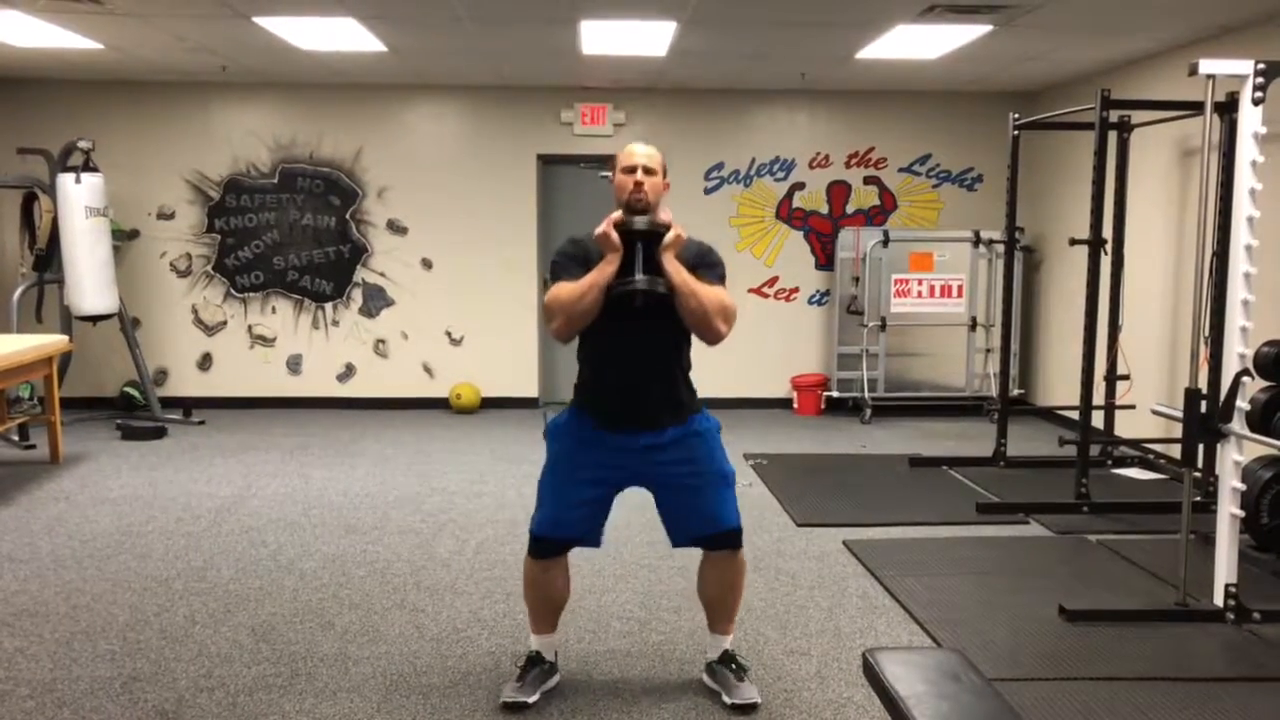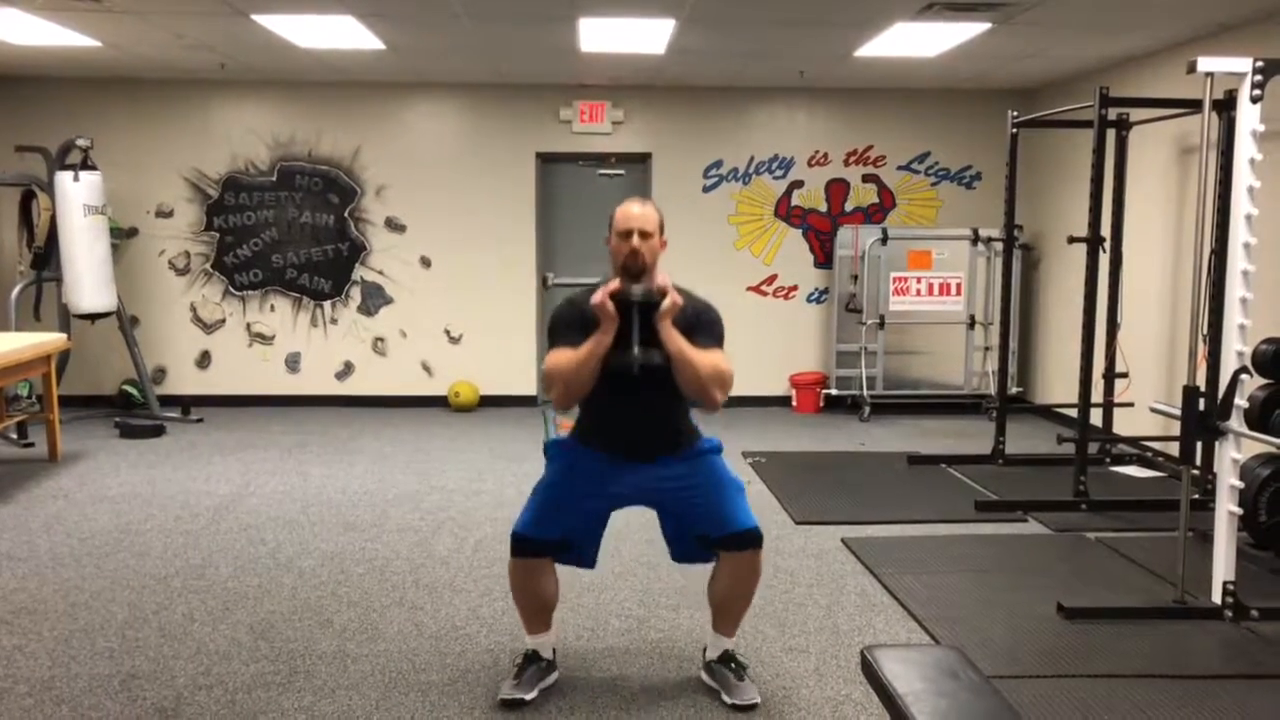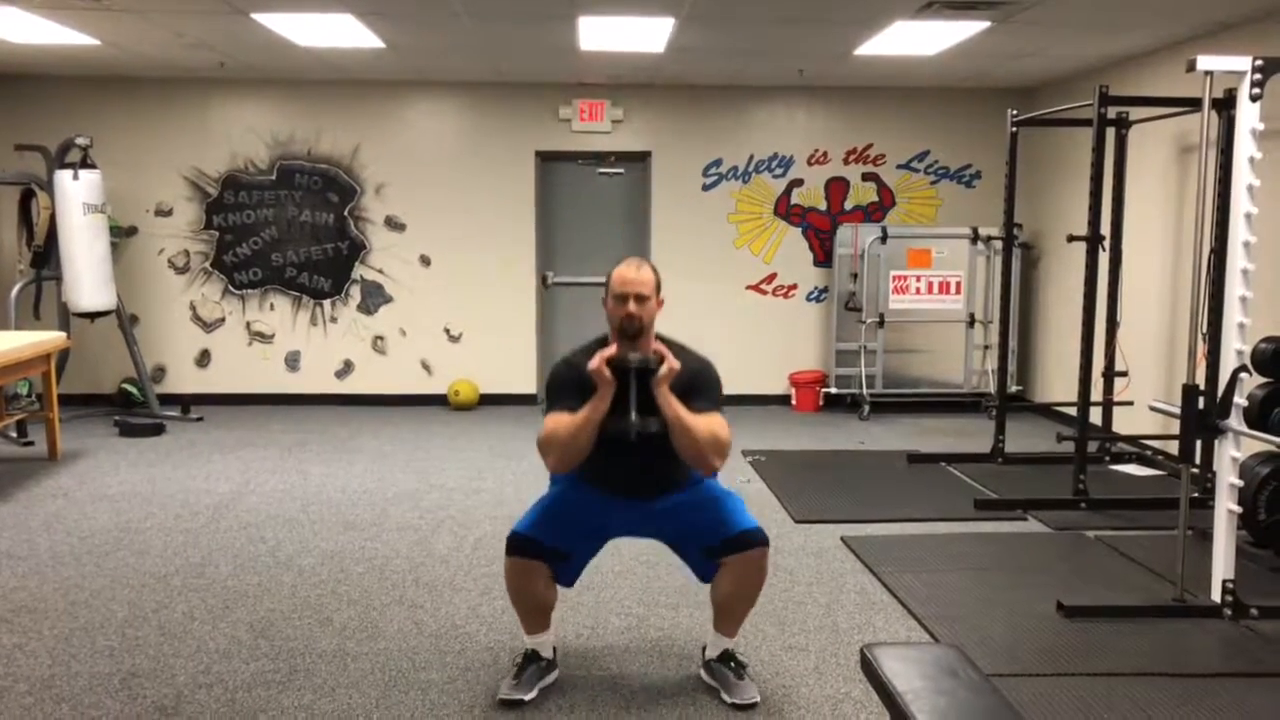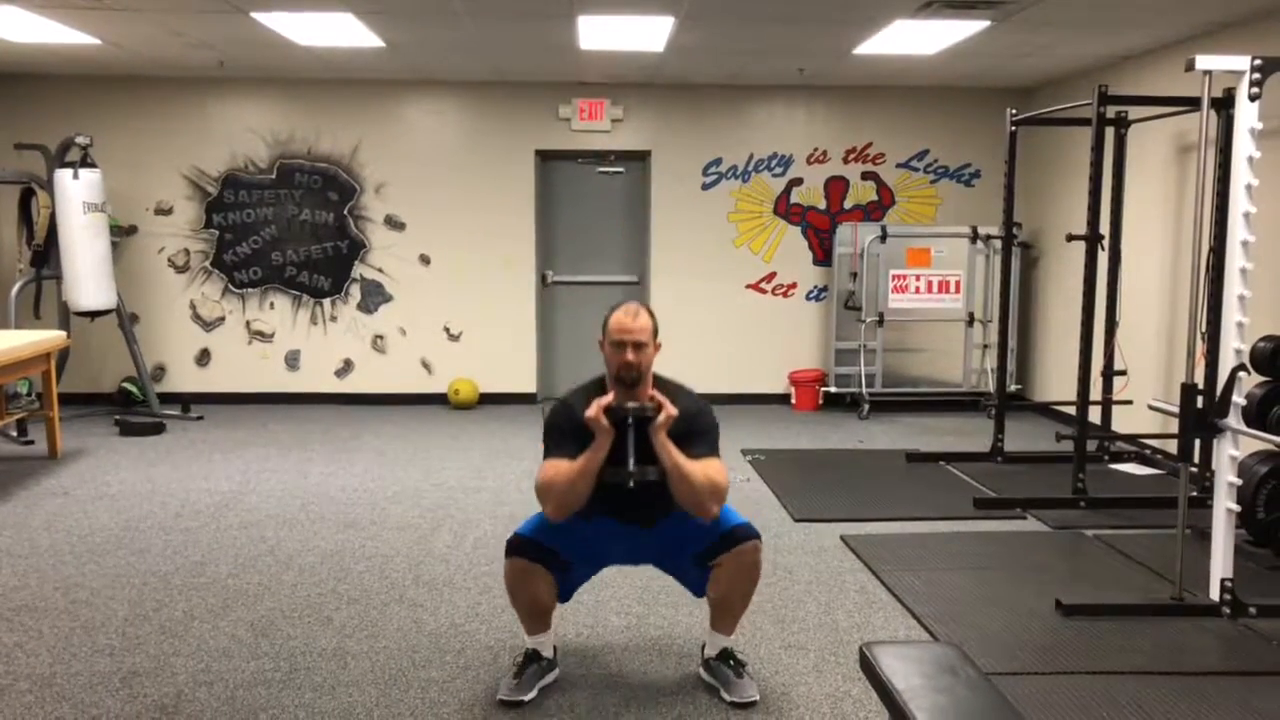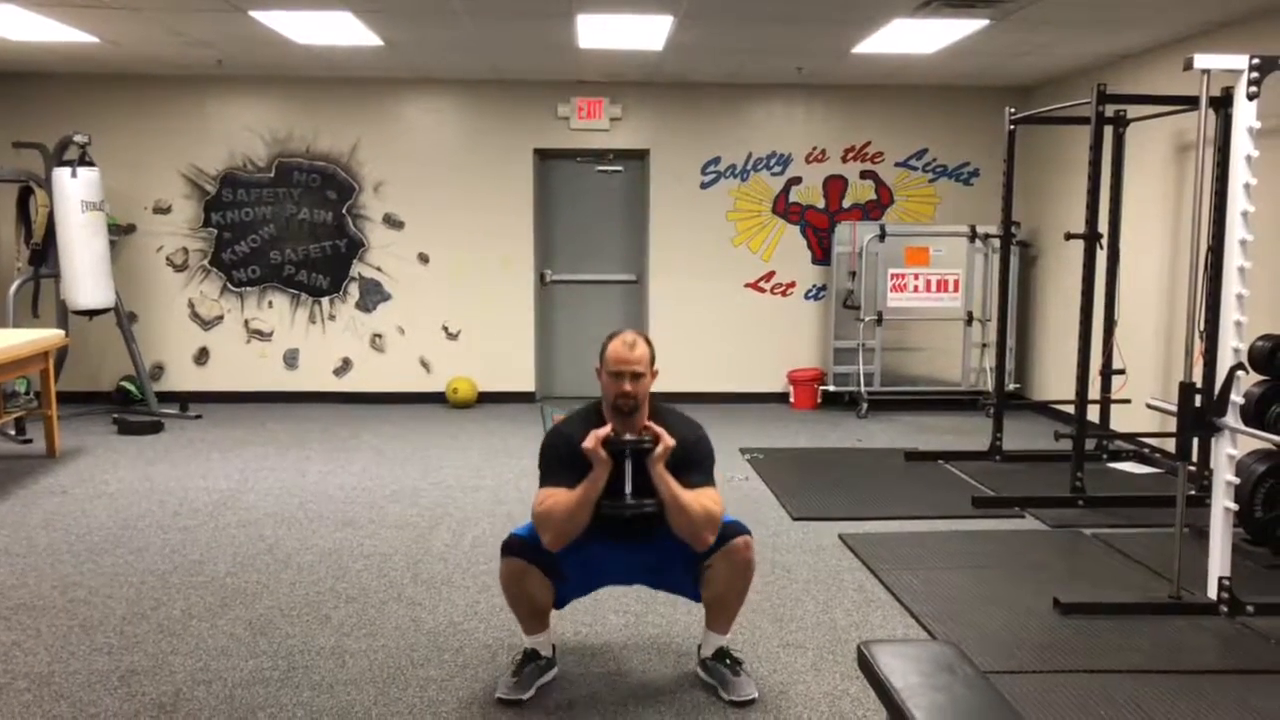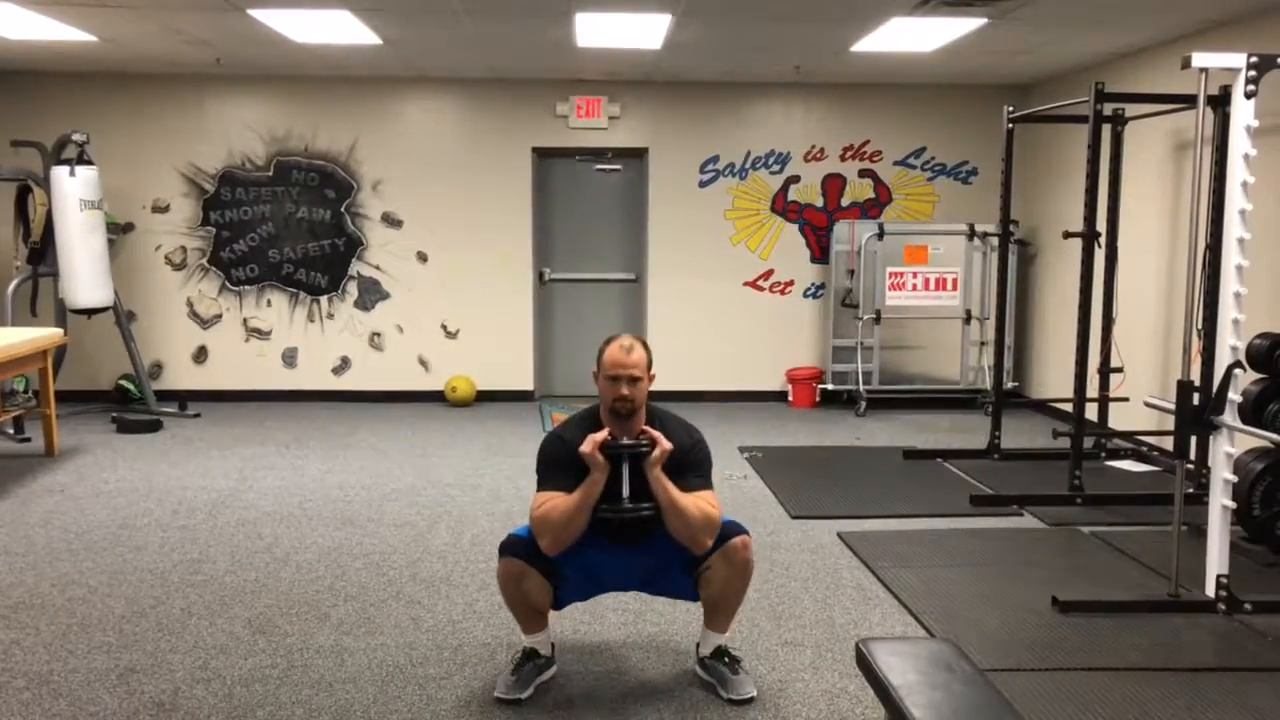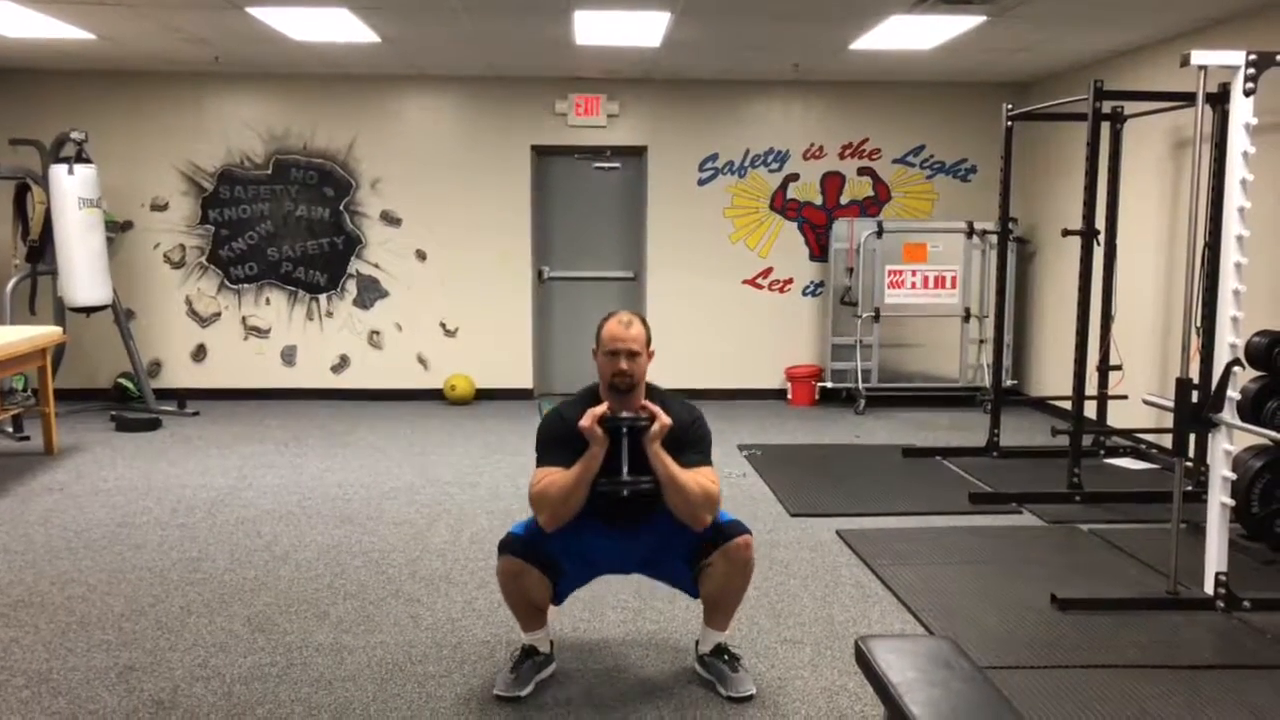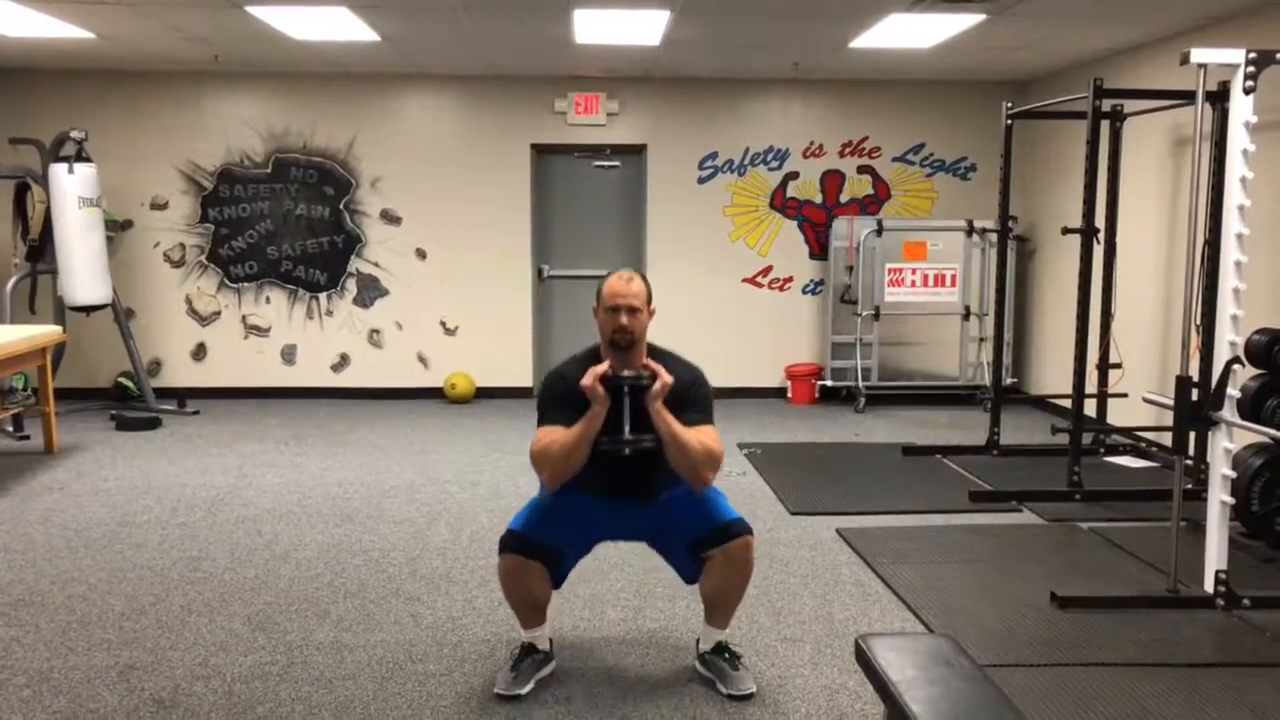
dt=0.2s
person 1, frame 1
left shoulder: (696, 254)
right shoulder: (580, 251)
left elbow: (716, 327)
right elbow: (561, 324)
left wrist: (669, 259)
right wrist: (610, 259)
left hip: (678, 428)
right hip: (592, 428)
left knee: (724, 539)
right knee: (547, 543)
left ankle: (720, 656)
right ankle: (543, 657)
person 1, frame 2
left shoulder: (695, 312)
right shoulder: (577, 311)
left elbow: (713, 395)
right elbow: (561, 395)
left wrist: (666, 327)
right wrist: (607, 329)
left hip: (679, 456)
right hip: (595, 455)
left knee: (743, 541)
right knee: (528, 543)
left ankle: (719, 655)
right ankle: (540, 655)
person 1, frame 3
left shoulder: (692, 369)
right shoulder: (575, 369)
left elbow: (711, 461)
right elbow: (557, 461)
left wrist: (663, 392)
right wrist: (603, 394)
left hip: (676, 490)
right hip: (594, 490)
left knee: (750, 545)
right knee: (523, 547)
left ankle: (718, 654)
right ankle: (540, 654)
person 1, frame 4
left shoulder: (689, 410)
right shoulder: (572, 411)
left elbow: (708, 506)
right elbow: (555, 506)
left wrist: (661, 439)
right wrist: (601, 441)
left hip: (669, 521)
right hip: (592, 522)
left knee: (744, 544)
right knee: (522, 552)
left ankle: (717, 653)
right ankle: (541, 653)
person 1, frame 5
left shoulder: (685, 436)
right shoulder: (568, 437)
left elbow: (704, 535)
right elbow: (552, 537)
left wrist: (658, 469)
right wrist: (599, 471)
left hip: (664, 545)
right hip: (589, 545)
left knee: (737, 545)
right knee: (517, 555)
left ankle: (714, 652)
right ankle: (538, 653)
person 1, frame 6
left shoulder: (682, 440)
right shoulder: (565, 442)
left elbow: (702, 539)
right elbow: (549, 541)
left wrist: (655, 473)
right wrist: (596, 475)
left hip: (663, 552)
right hip: (586, 553)
left knee: (735, 546)
right knee: (515, 557)
left ankle: (712, 651)
right ankle: (538, 652)
person 1, frame 7
left shoulder: (682, 418)
right shoulder: (565, 420)
left elbow: (701, 515)
right elbow: (548, 517)
left wrist: (655, 449)
right wrist: (595, 450)
left hip: (662, 532)
right hip: (584, 534)
left knee: (736, 545)
right knee: (514, 555)
left ankle: (712, 649)
right ankle: (537, 649)
person 1, frame 8
left shoulder: (683, 379)
right shoulder: (566, 380)
left elbow: (703, 474)
right elbow: (550, 475)
left wrist: (657, 408)
right wrist: (596, 409)
left hip: (665, 496)
right hip: (584, 497)
left knee: (737, 543)
right knee: (516, 551)
left ankle: (712, 647)
right ankle: (536, 647)
